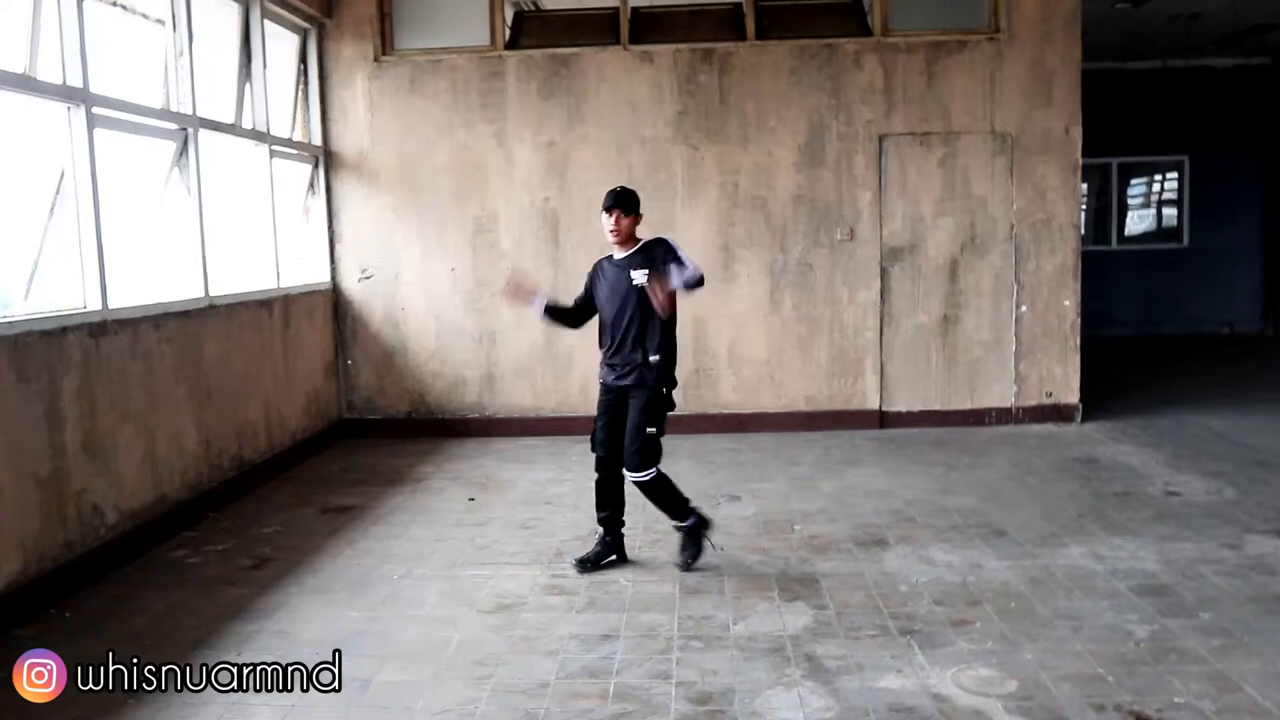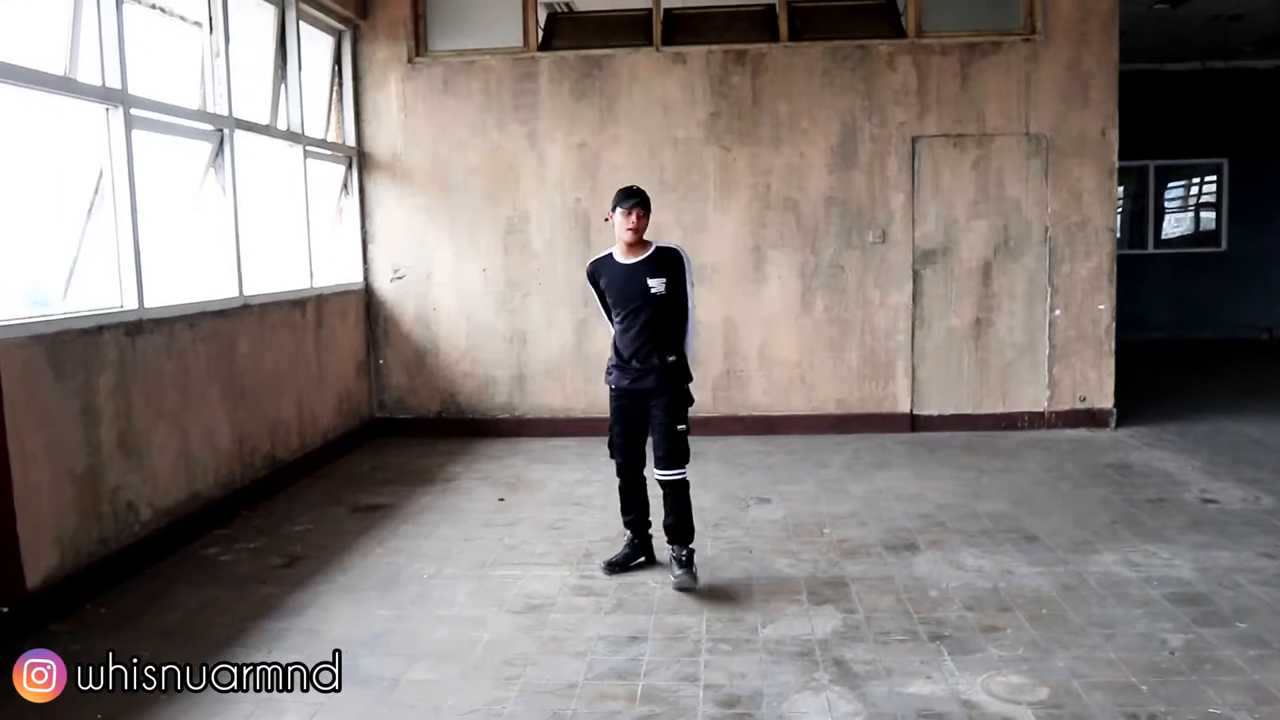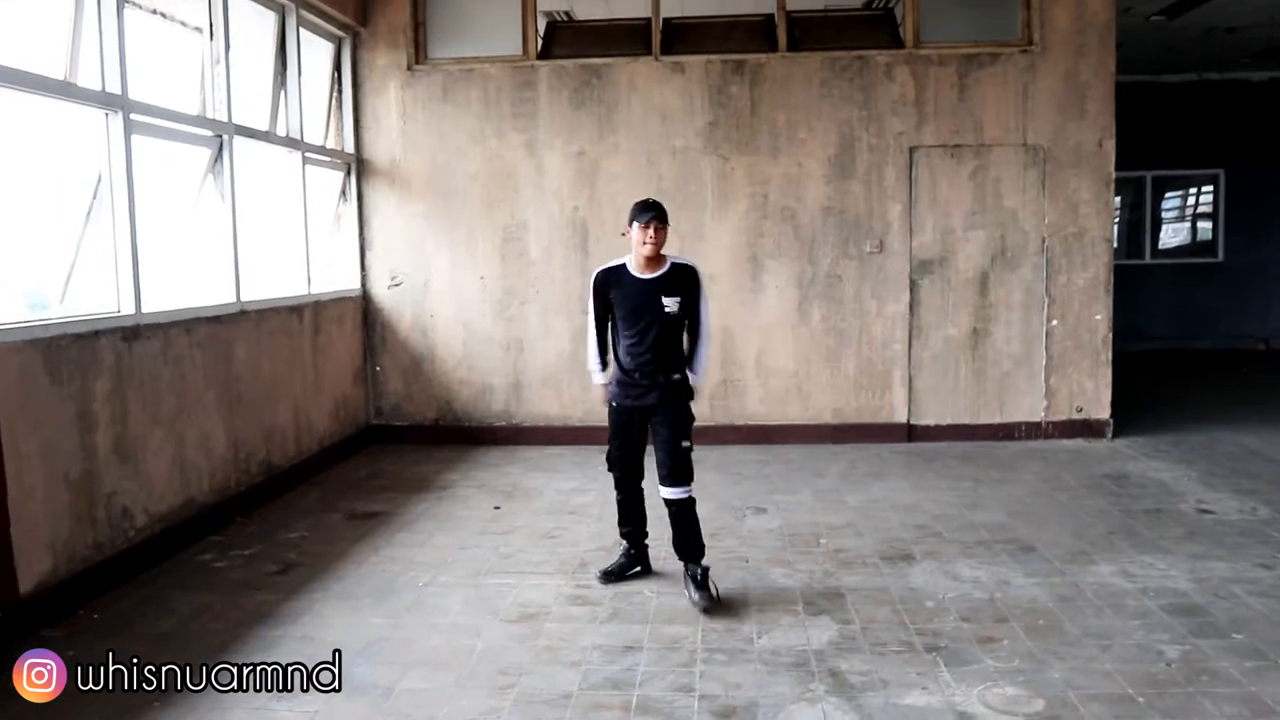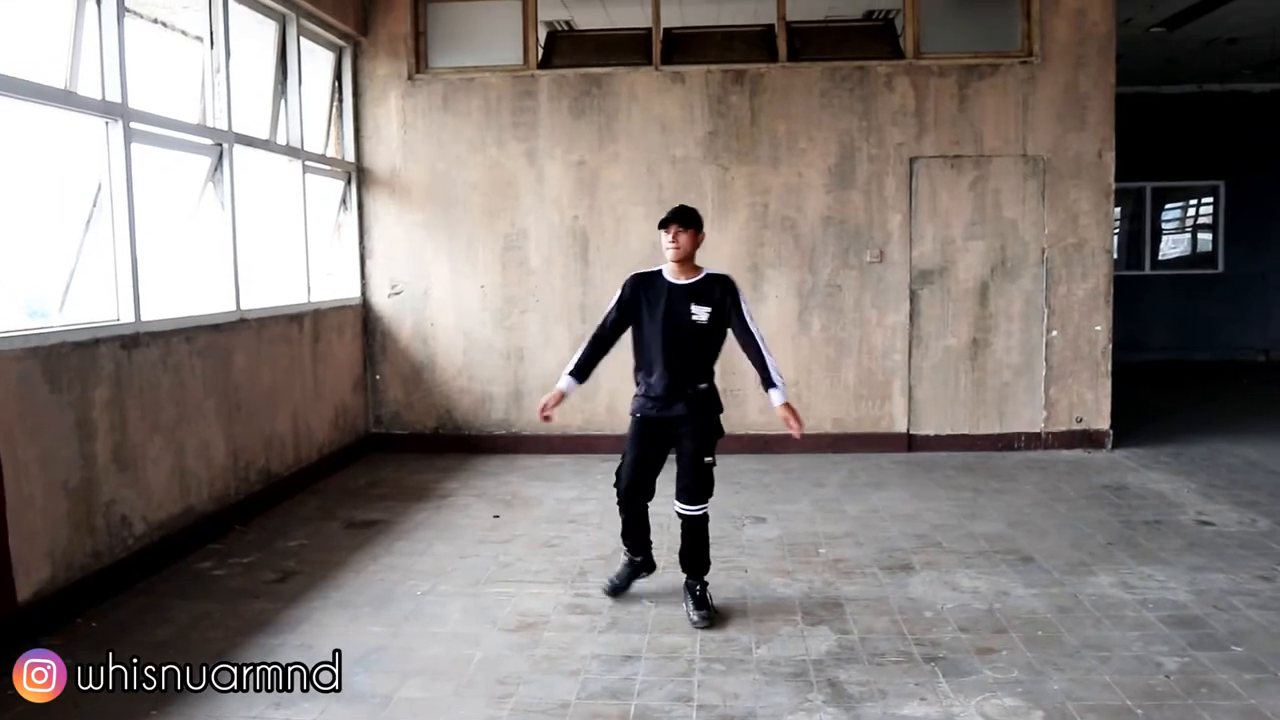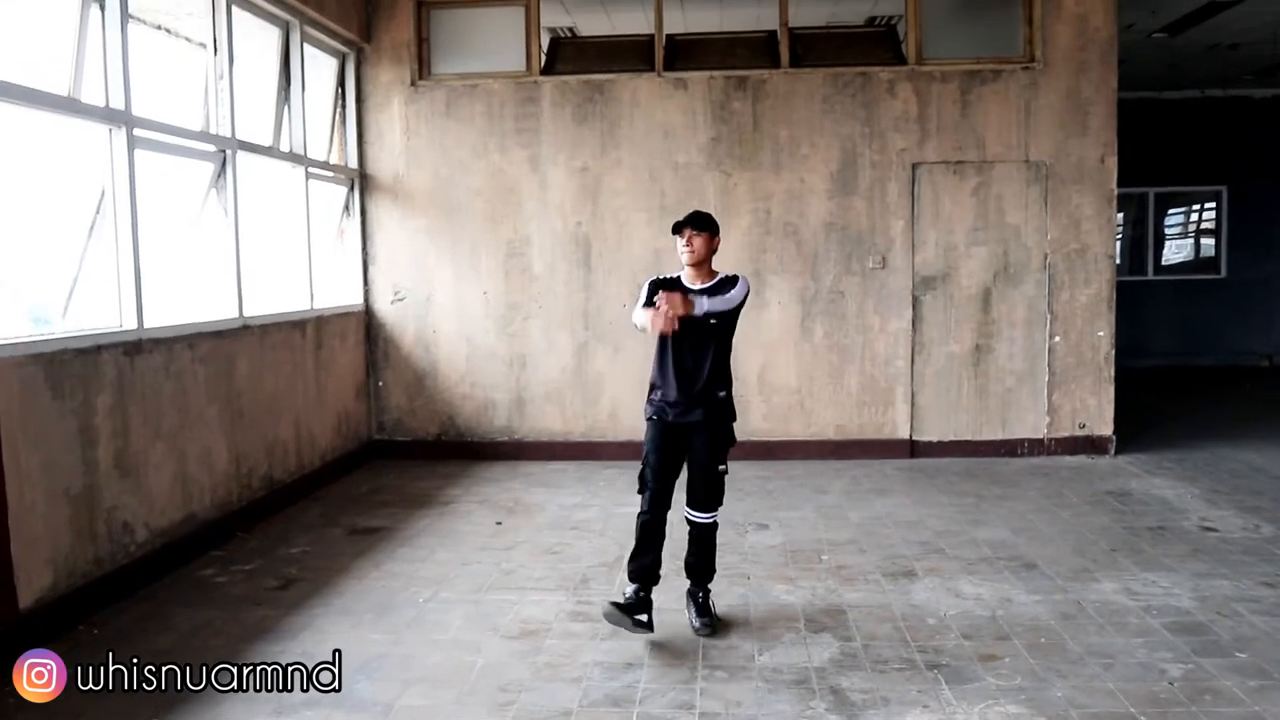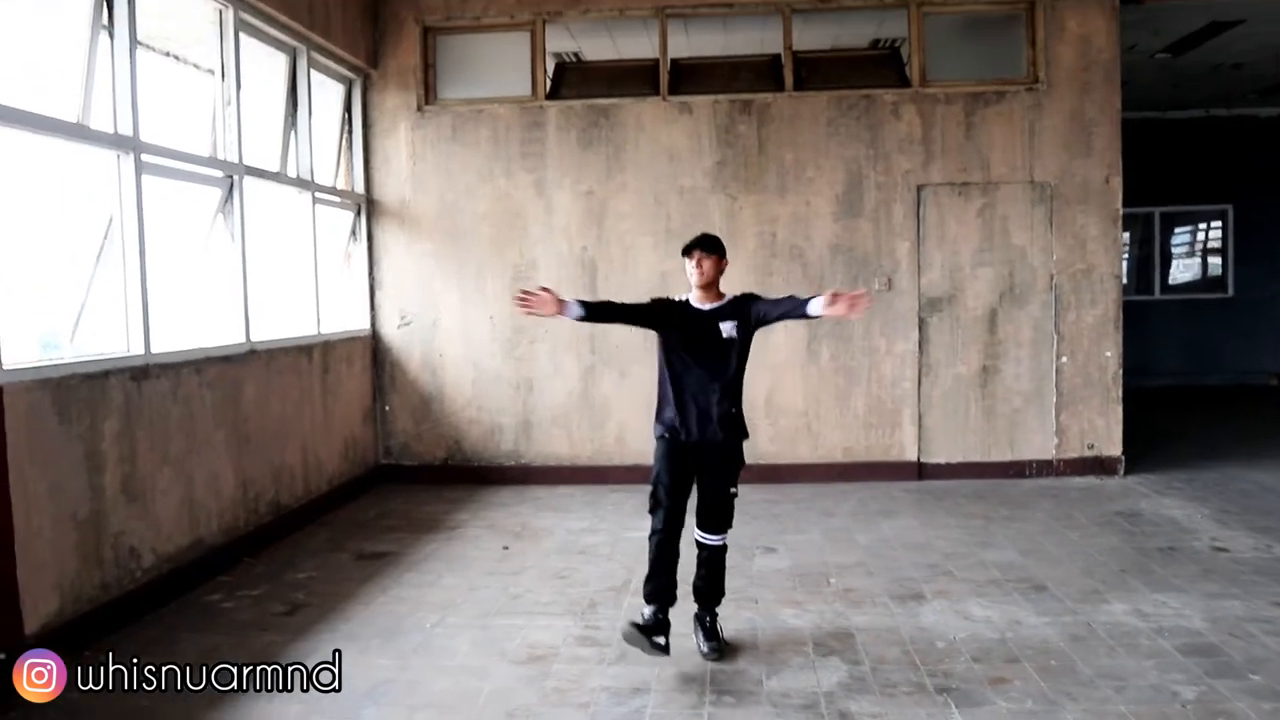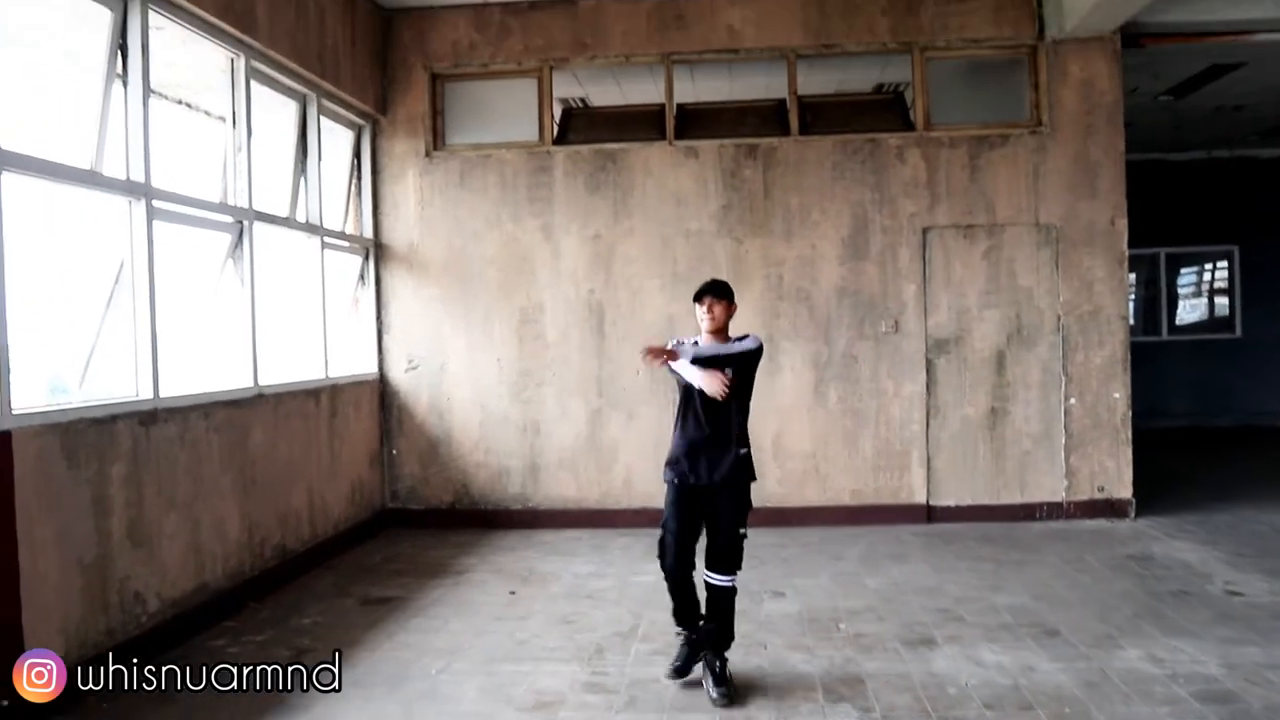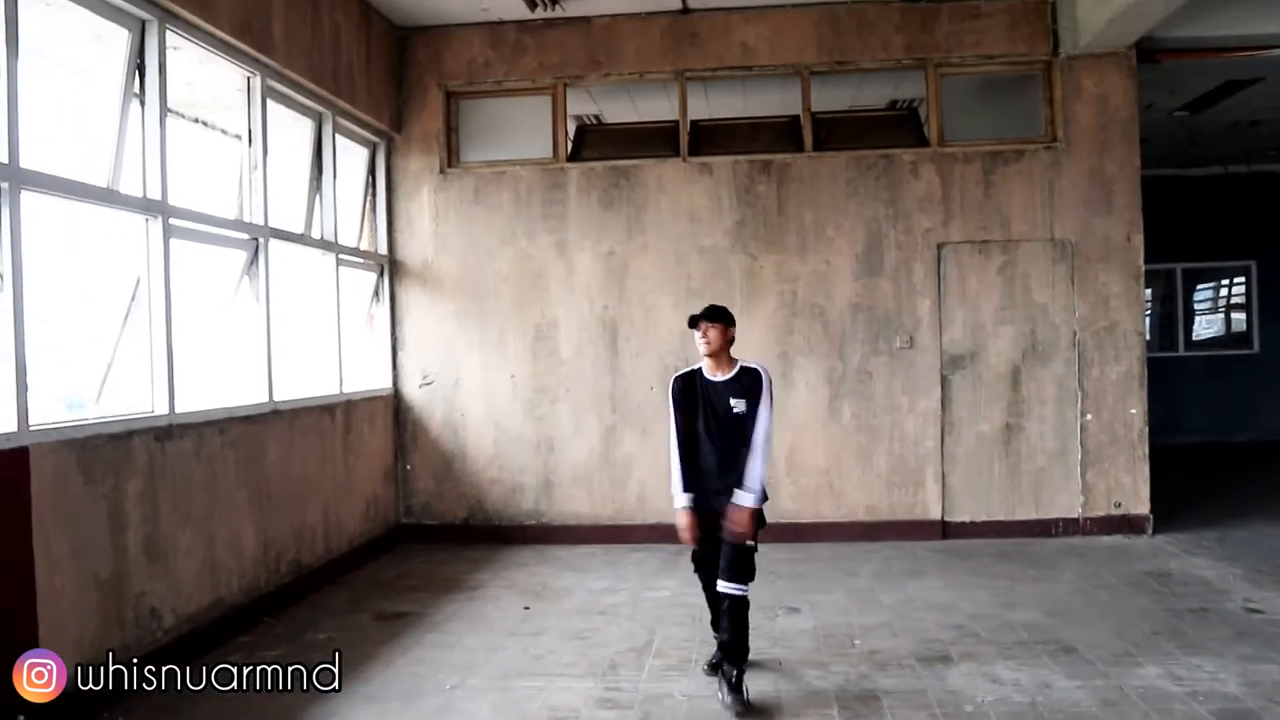
dt=0.3s
person 1, frame 1
left shoulder: (658, 250)
right shoulder: (601, 270)
left elbow: (694, 275)
right elbow: (575, 317)
left wrist: (670, 284)
right wrist: (535, 300)
left hip: (649, 376)
right hip: (612, 377)
left knee: (638, 465)
right knee: (606, 461)
left ankle: (690, 521)
right ankle: (611, 540)
person 1, frame 2
left shoulder: (672, 259)
right shoulder: (598, 270)
left elbow: (685, 317)
left wrist: (673, 361)
left hip: (666, 376)
right hip: (623, 379)
left knee: (670, 467)
right knee: (626, 466)
left ankle: (680, 550)
right ankle: (638, 541)
person 1, frame 3
left shoulder: (685, 277)
right shoulder: (606, 278)
left elbow: (697, 332)
right elbow: (597, 329)
left wrist: (690, 377)
right wrist: (600, 376)
left hip: (670, 393)
right hip: (624, 393)
left knee: (676, 484)
right knee: (625, 479)
left ankle: (694, 569)
right ankle: (635, 551)
person 1, frame 4
left shoulder: (720, 288)
right shoulder: (638, 285)
left elbow: (750, 339)
right elbow: (605, 332)
left wrist: (779, 396)
right wrist: (565, 383)
left hip: (697, 408)
right hip: (649, 405)
left knee: (693, 501)
right knee: (630, 490)
left ankle: (695, 584)
right ankle: (638, 557)
person 1, frame 5
left shoulder: (733, 286)
right shoulder: (659, 287)
left elbow: (722, 303)
right elbow: (642, 314)
left wrist: (689, 306)
right wrist: (653, 316)
left hip: (711, 415)
right hip: (664, 411)
left knee: (703, 509)
right knee: (652, 502)
left ankle: (699, 592)
right ankle: (639, 593)
person 1, frame 6
left shoulder: (742, 309)
right shoulder: (669, 311)
left elbow: (776, 309)
right elbow: (628, 313)
left wrist: (819, 305)
right wrist: (569, 308)
left hip: (722, 436)
right hip: (674, 432)
left knee: (714, 530)
right knee: (664, 522)
left ankle: (707, 615)
right ankle: (656, 615)
person 1, frame 7
left shoulder: (748, 347)
right shoulder: (686, 351)
left elbow: (715, 352)
right elbow: (686, 363)
left wrist: (676, 351)
right wrist: (700, 374)
left hip: (731, 476)
right hip: (684, 473)
left knee: (722, 571)
right knee: (674, 560)
left ankle: (715, 657)
right ankle: (690, 635)
person 1, frame 8
left shoulder: (755, 377)
right shoulder: (684, 382)
left elbow: (760, 440)
right elbow: (680, 444)
left wrist: (747, 499)
right wrist: (683, 503)
left hip: (739, 498)
right hip: (700, 497)
left knee: (733, 582)
right knee: (709, 578)
left ankle: (732, 672)
right ankle: (725, 643)
